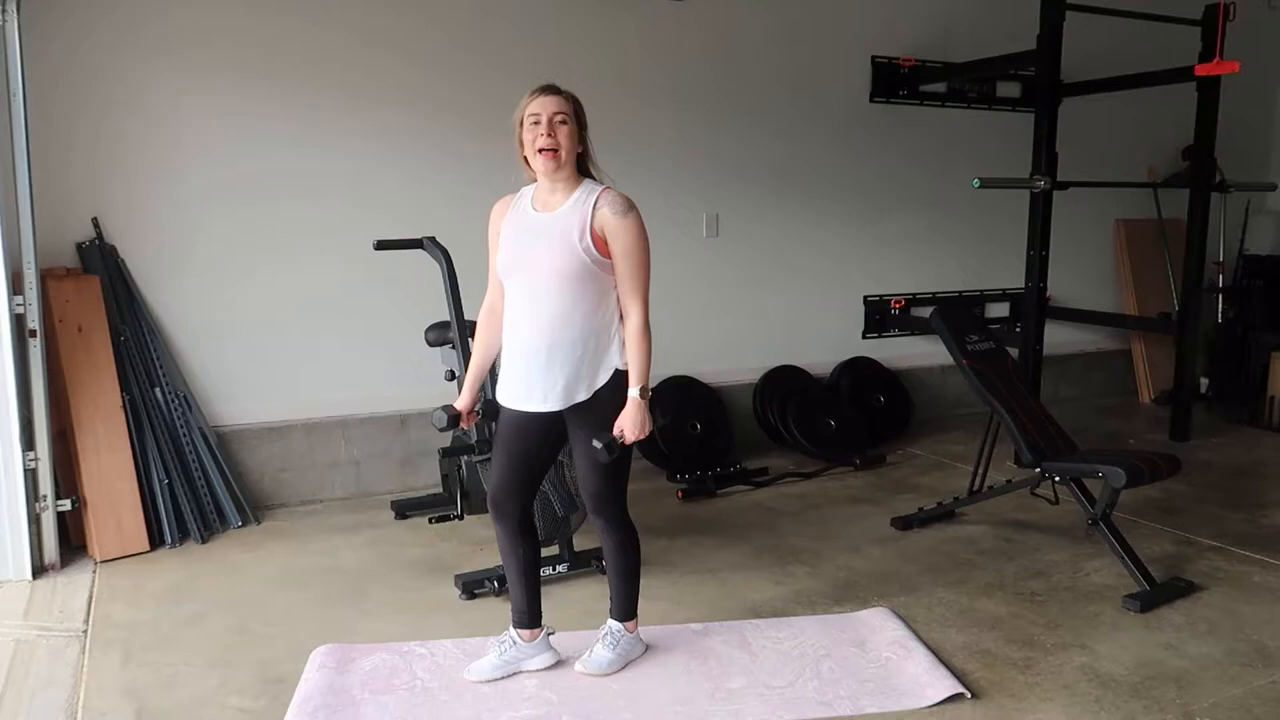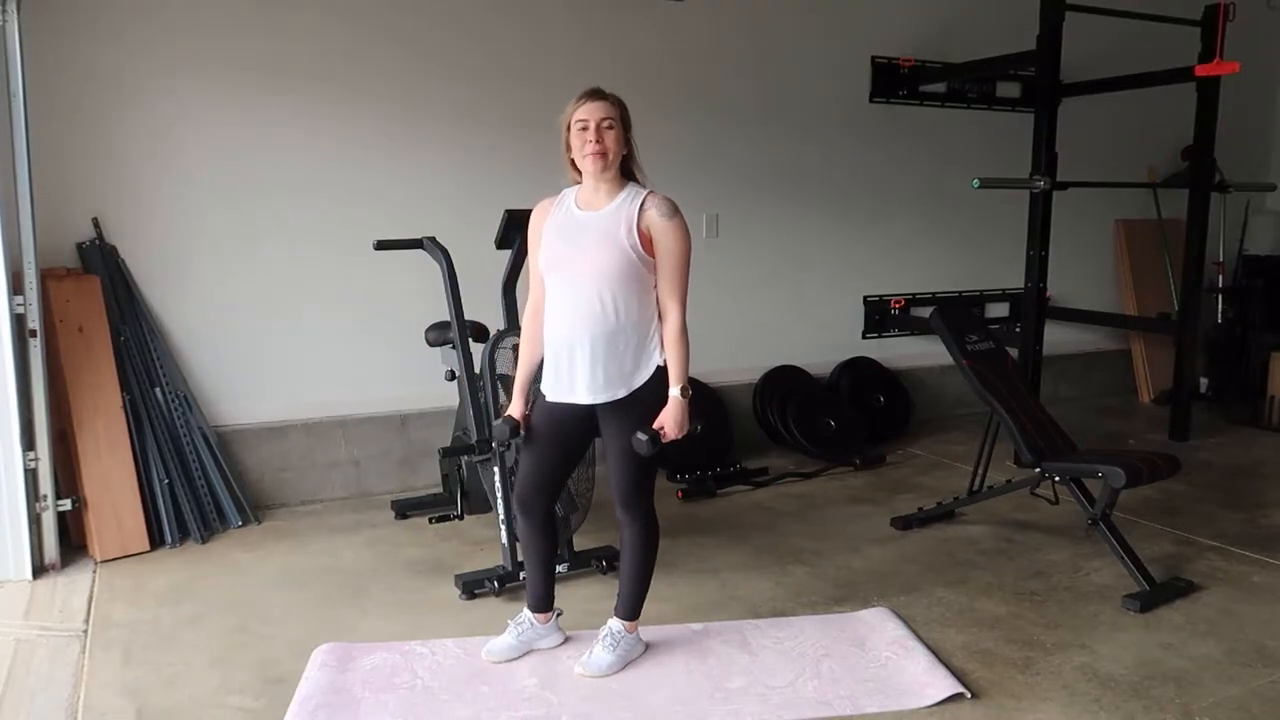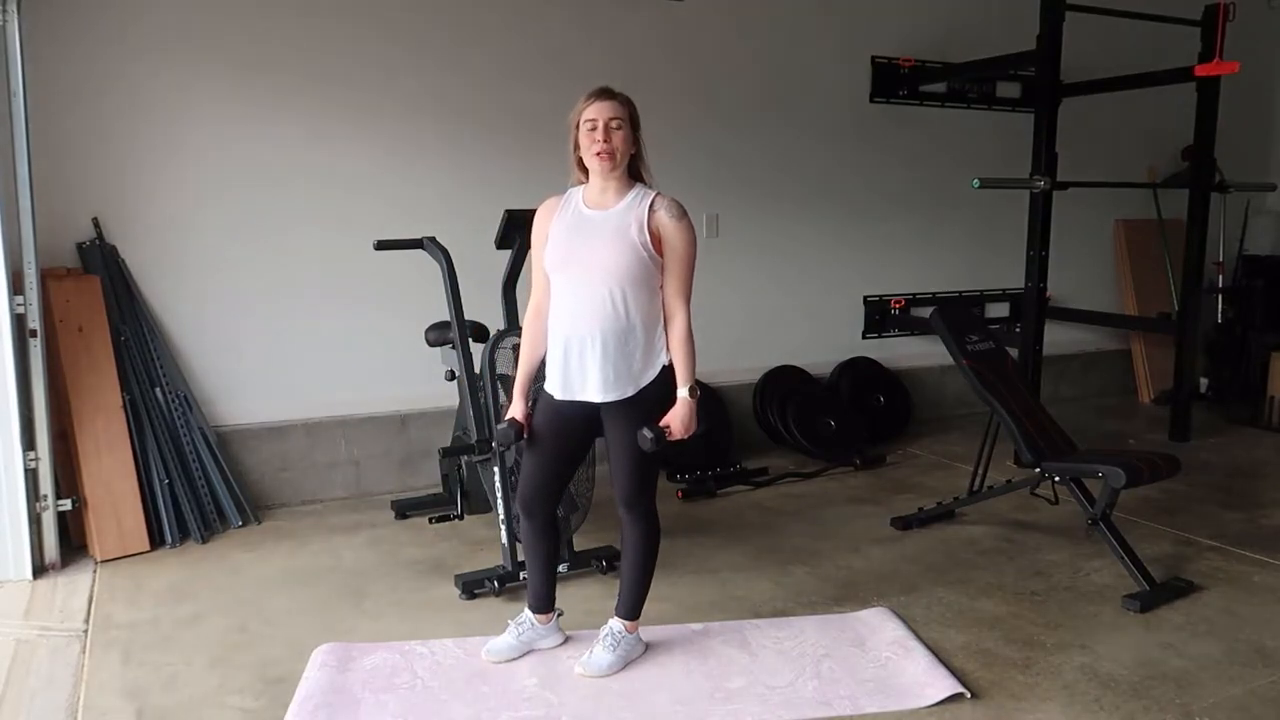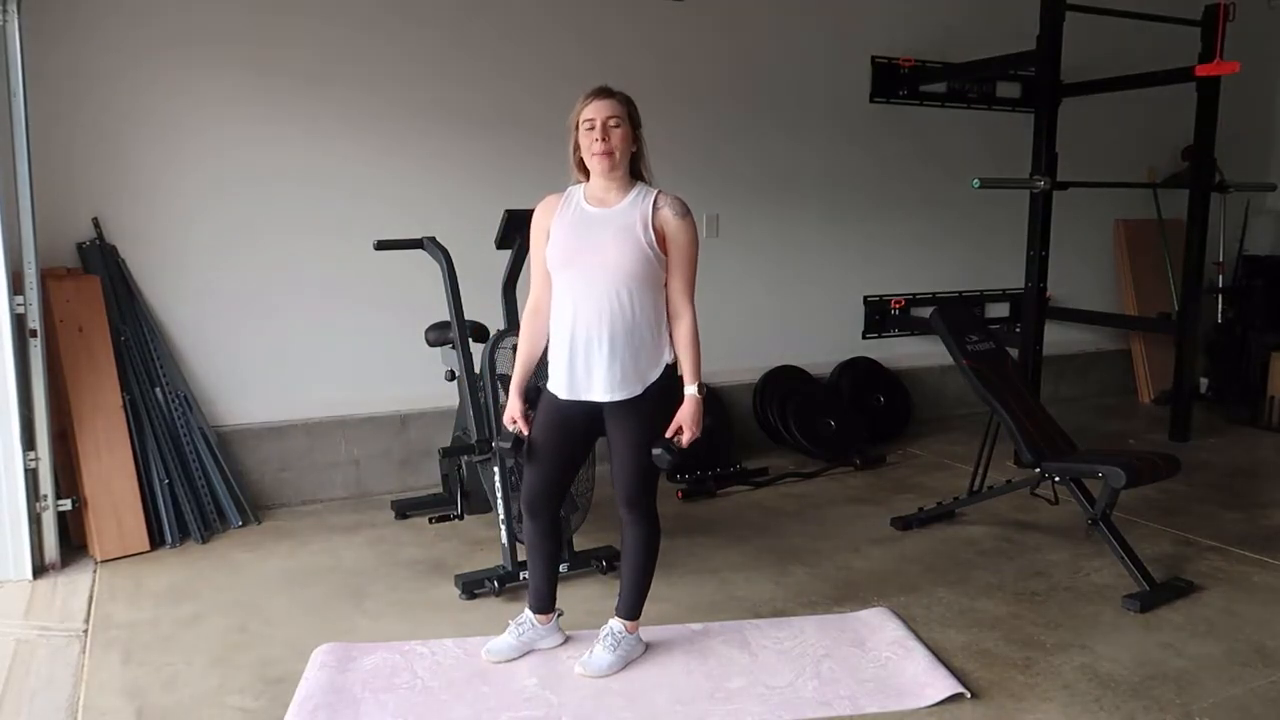
dt=1s
person 1, frame 1
left shoulder: (609, 211)
right shoulder: (505, 213)
left elbow: (635, 313)
right elbow: (494, 306)
left wrist: (637, 397)
right wrist: (470, 387)
left hip: (597, 390)
right hip: (526, 391)
left knee: (605, 510)
right knee: (506, 503)
left ankle: (623, 630)
right ankle: (526, 637)
person 1, frame 2
left shoulder: (654, 214)
right shoulder: (547, 214)
left elbow: (672, 313)
right elbow: (537, 308)
left wrist: (677, 394)
right wrist: (519, 392)
left hip: (633, 387)
right hip: (563, 387)
left knee: (632, 505)
right knee: (529, 496)
left ankle: (624, 630)
right ankle: (540, 618)
person 1, frame 3
left shoulder: (661, 215)
right shoulder: (552, 213)
left elbow: (677, 313)
right elbow: (539, 308)
left wrist: (685, 393)
right wrist: (519, 392)
left hip: (637, 388)
right hip: (565, 387)
left knee: (635, 506)
right knee: (532, 499)
left ankle: (625, 630)
right ankle: (540, 619)
person 1, frame 4
left shoulder: (664, 213)
right shoulder: (552, 212)
left elbow: (681, 310)
right elbow: (538, 305)
left wrist: (692, 391)
right wrist: (515, 389)
left hip: (641, 388)
right hip: (566, 386)
left knee: (635, 505)
right knee: (536, 499)
left ankle: (625, 630)
right ankle: (540, 620)
